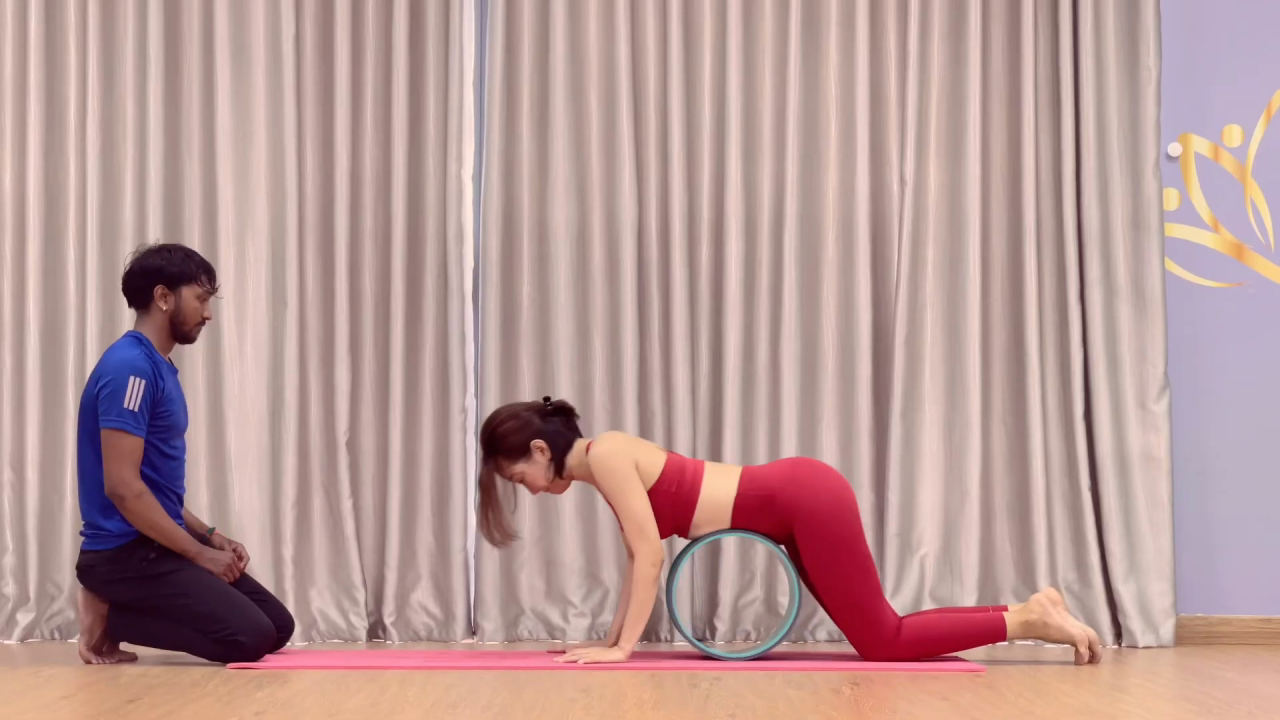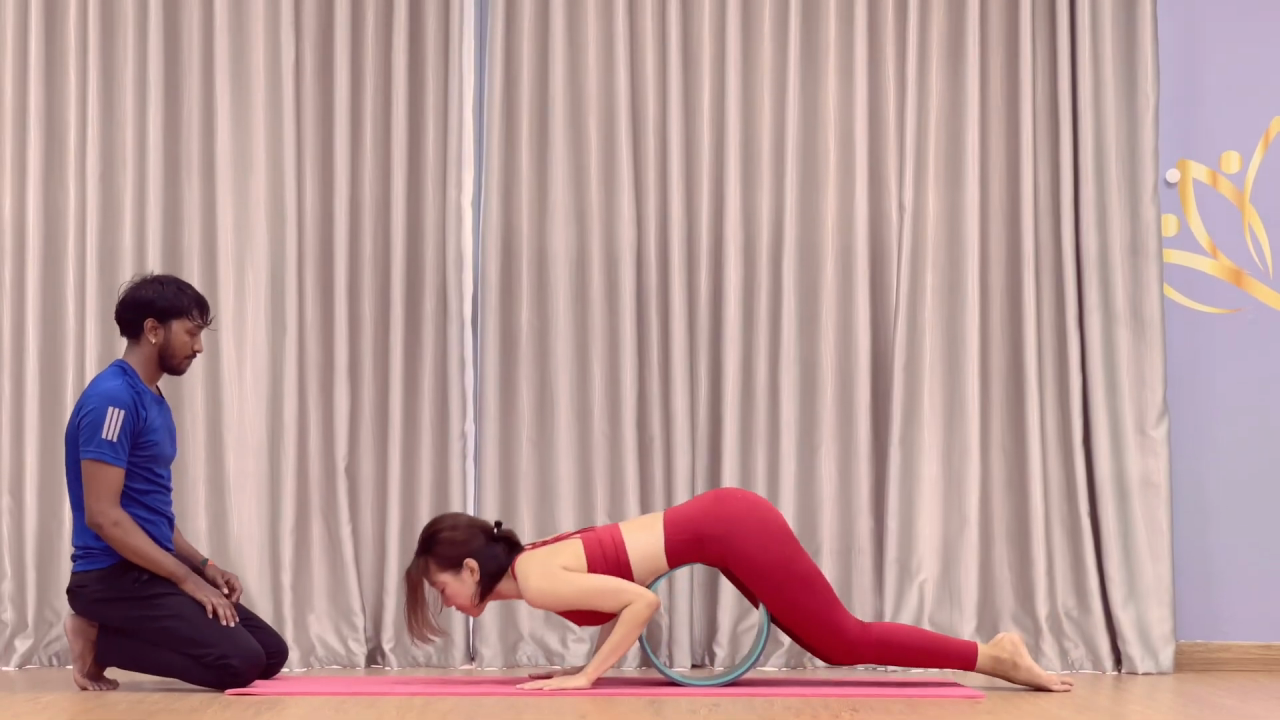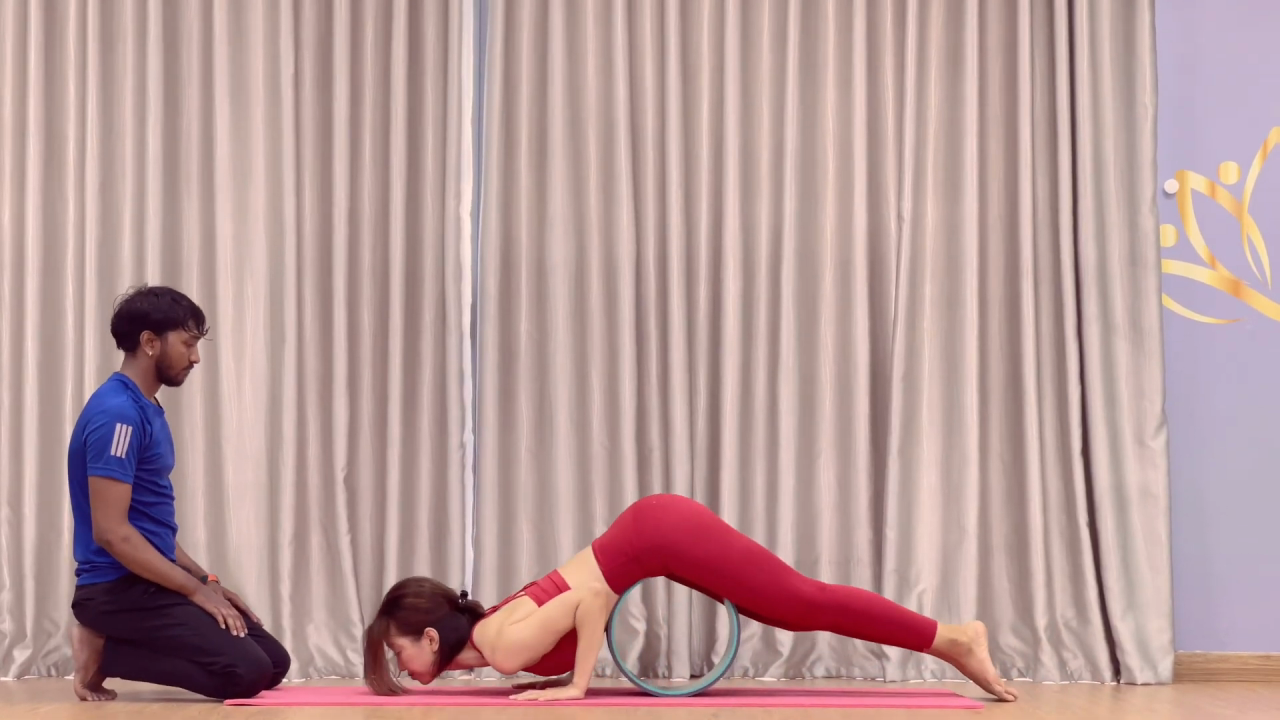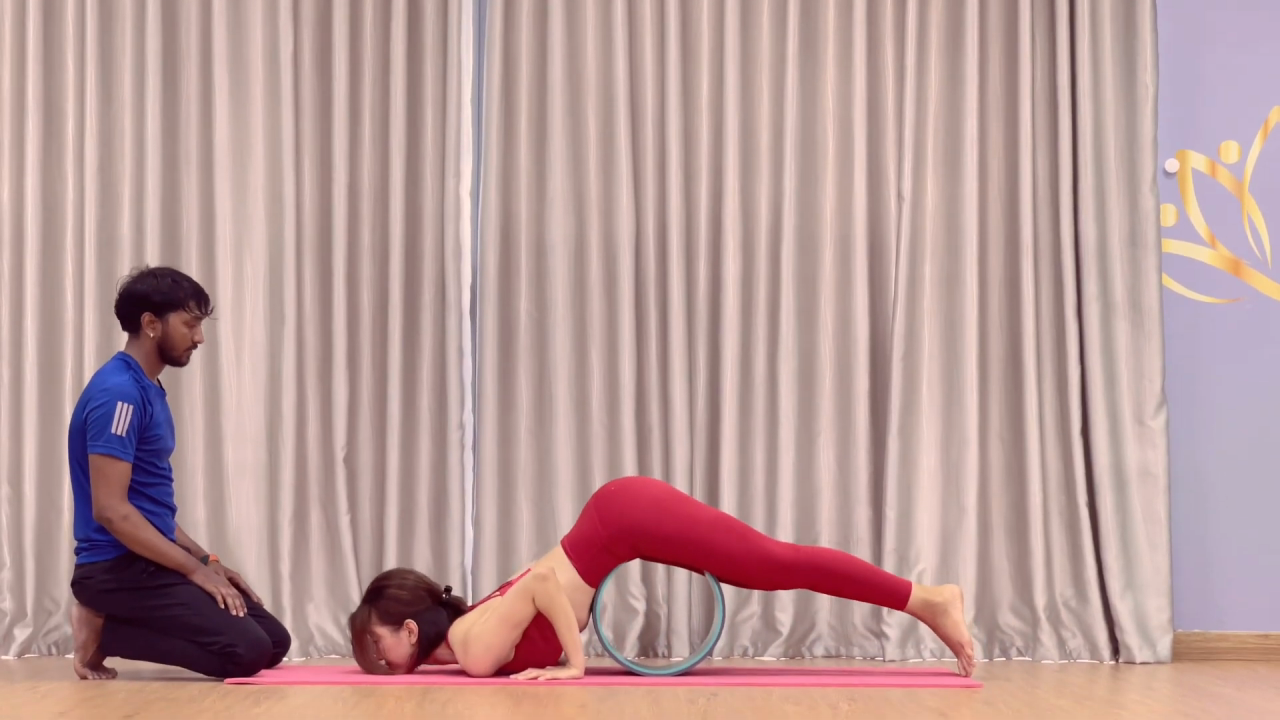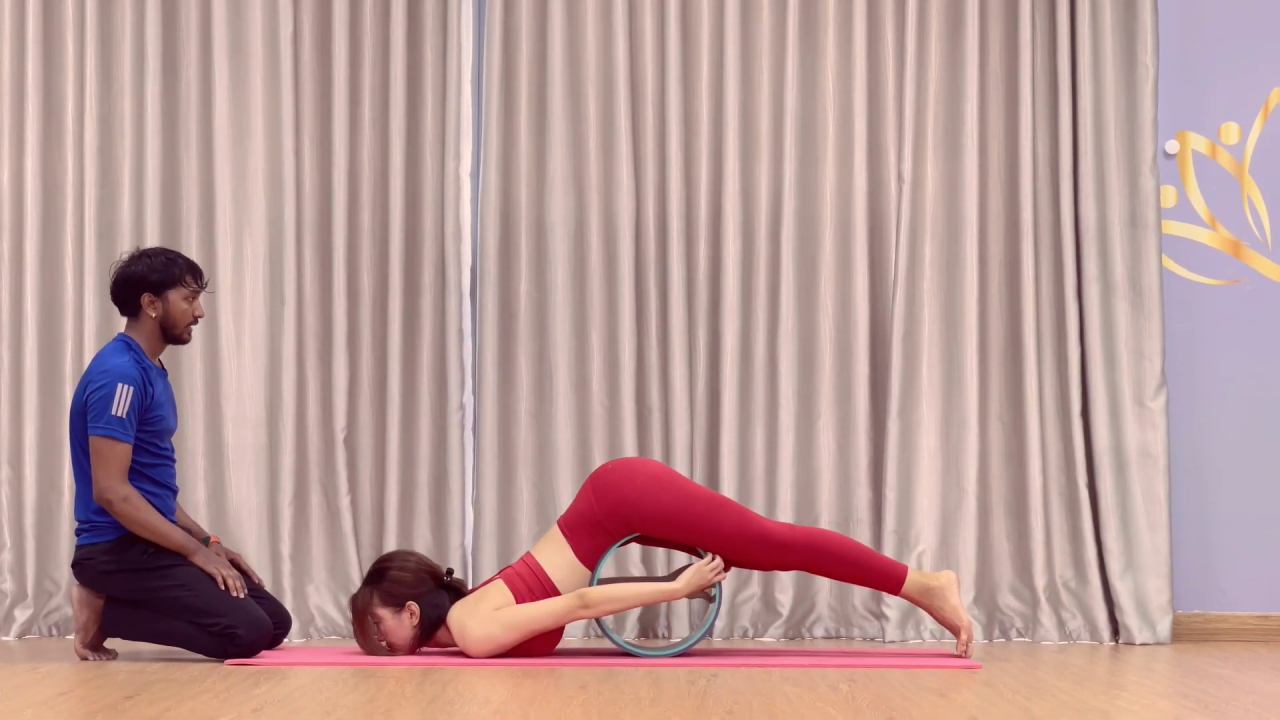
dt=1s
person 1, frame 1
left shoulder: (604, 456)
right shoulder: (606, 461)
left elbow: (652, 554)
right elbow: (642, 555)
left wrist: (625, 646)
right wrist: (612, 636)
left hip: (806, 500)
right hip: (798, 499)
left knee: (884, 644)
right knee: (880, 635)
left ankle: (1031, 620)
right ankle: (1028, 612)
person 1, frame 2
left shoulder: (535, 582)
right shoulder: (533, 561)
left elbow: (642, 601)
right elbow: (622, 592)
left wrist: (586, 675)
right wrist: (591, 667)
left hip: (733, 530)
right hip: (726, 520)
left knee: (846, 642)
right knee: (833, 646)
left ankle: (995, 655)
right ankle: (989, 651)
person 1, frame 3
left shoulder: (504, 649)
right shoulder: (489, 631)
left elbow: (589, 597)
left wrist: (576, 683)
right wrist: (563, 675)
left hip: (663, 534)
right hip: (656, 531)
left knee: (806, 603)
right knee: (797, 609)
left ankle: (952, 639)
right ankle: (950, 639)
person 1, frame 4
left shoulder: (477, 651)
right shoulder: (468, 635)
left elbow: (539, 578)
left wrist: (575, 661)
right wrist: (558, 651)
left hip: (629, 516)
right hip: (624, 516)
left knee: (779, 563)
right knee: (770, 569)
left ankle: (928, 599)
right ankle: (926, 601)
person 1, frame 5
left shoulder: (474, 635)
right shoulder: (462, 617)
left elbow: (581, 606)
left wrist: (676, 587)
left hip: (623, 496)
right hip: (620, 499)
left knee: (777, 542)
right knee: (767, 547)
left ankle: (924, 585)
right ankle: (923, 584)
person 2, frame 1
left shoulder: (161, 369)
right shoulder: (130, 368)
right elbow: (122, 487)
left wrist: (211, 537)
right wrist: (200, 553)
left hip: (153, 545)
right hip: (126, 554)
left knee: (278, 626)
right knee: (250, 639)
left ankle: (119, 611)
right ankle: (109, 616)
person 2, frame 2
left shoulder: (154, 401)
right shoulder: (112, 397)
right elbow: (103, 515)
left wrist: (202, 565)
right wrist: (188, 579)
left hip: (145, 571)
right hip: (114, 576)
left knee: (271, 653)
right knee: (239, 662)
left ankle: (106, 633)
right ankle: (98, 640)
person 2, frame 3
left shoulder: (147, 410)
right shoulder: (117, 413)
right elbow: (112, 533)
left wrist: (206, 581)
right wrist: (196, 590)
left hip: (147, 581)
right hip: (119, 588)
left knee: (274, 663)
right knee: (246, 672)
left ankle: (110, 645)
right ankle: (102, 653)
person 2, frame 4
left shoulder: (149, 390)
right shoulder: (118, 392)
right elbow: (111, 510)
left wrist: (206, 561)
right wrist: (196, 569)
left hip: (148, 561)
right hip: (120, 567)
left knee: (274, 642)
right knee: (247, 651)
left ankle: (108, 623)
right ankle: (102, 632)
person 2, frame 5
left shoulder: (150, 371)
right shoulder: (119, 373)
right elbow: (111, 491)
left wrist: (208, 542)
right wrist: (196, 550)
left hip: (148, 543)
right hip: (120, 548)
left knee: (274, 623)
right knee: (247, 632)
left ankle: (109, 605)
right ankle: (103, 613)
